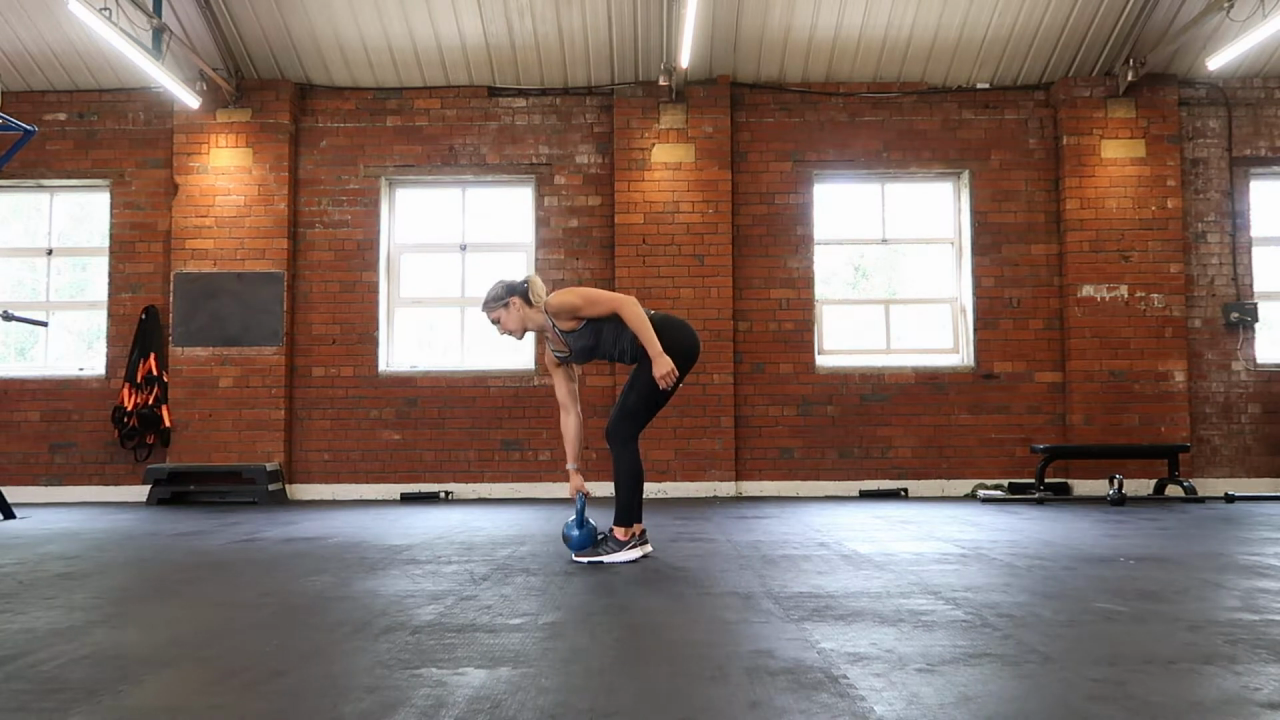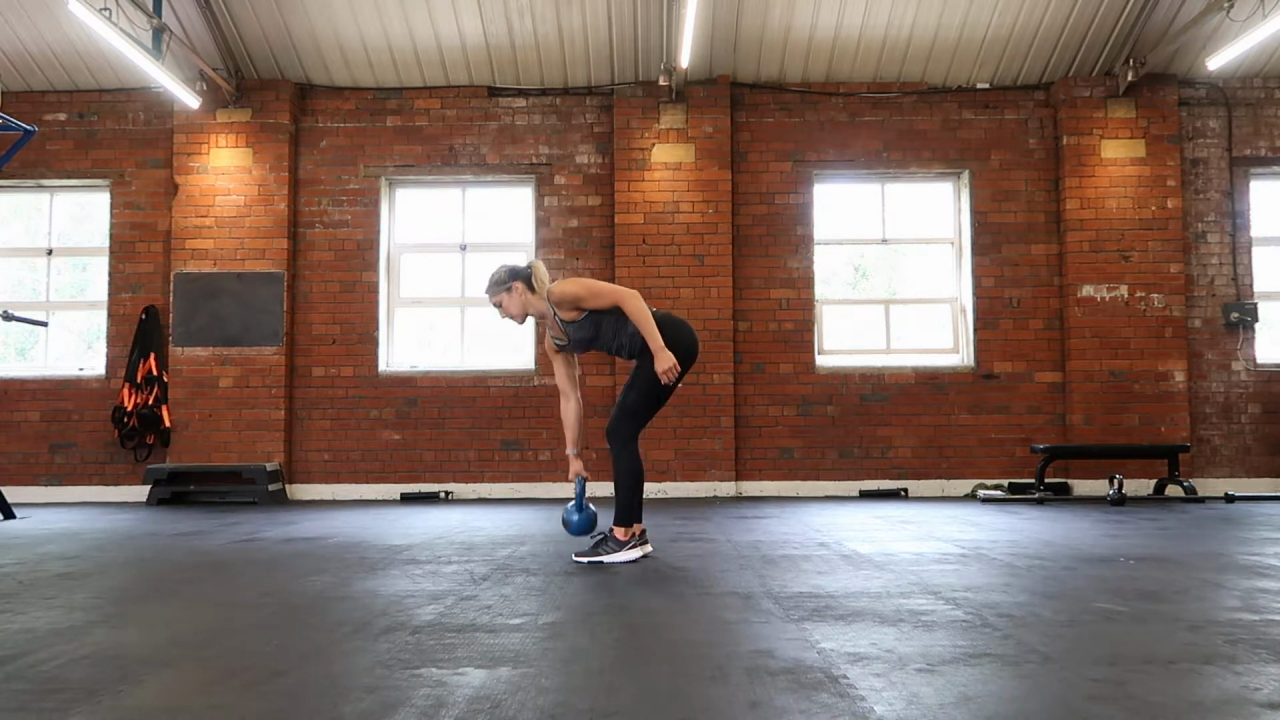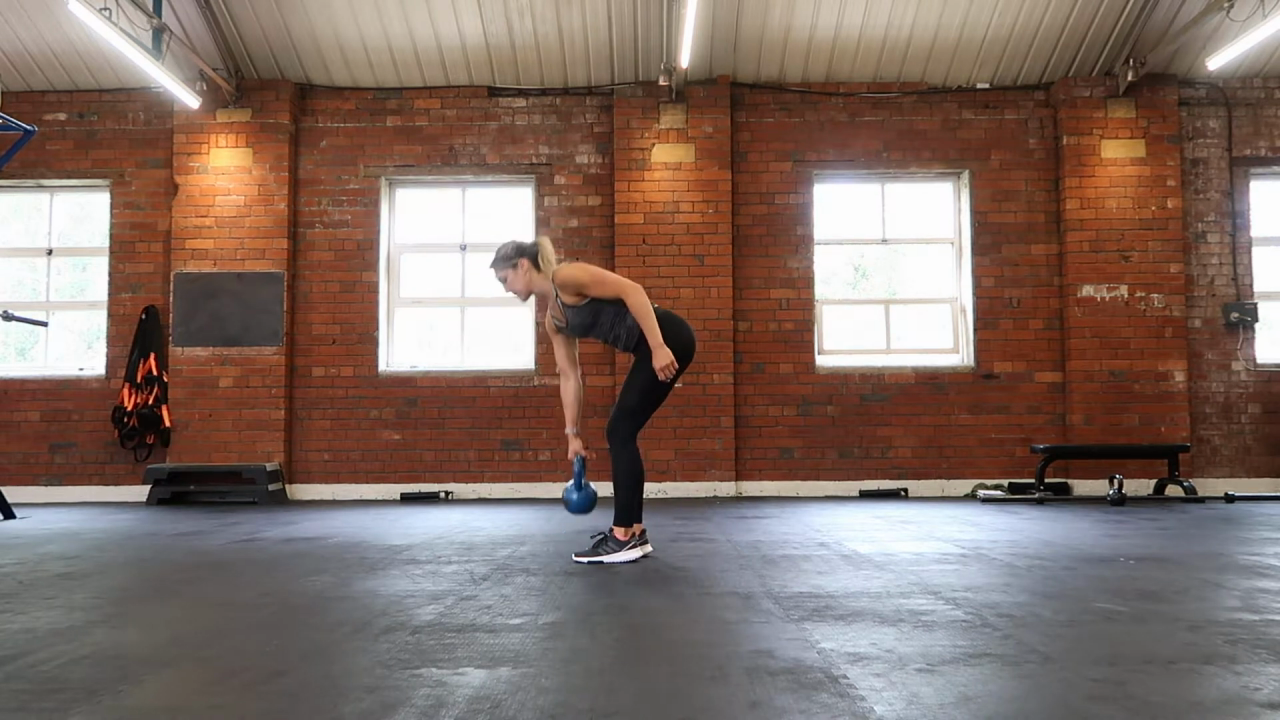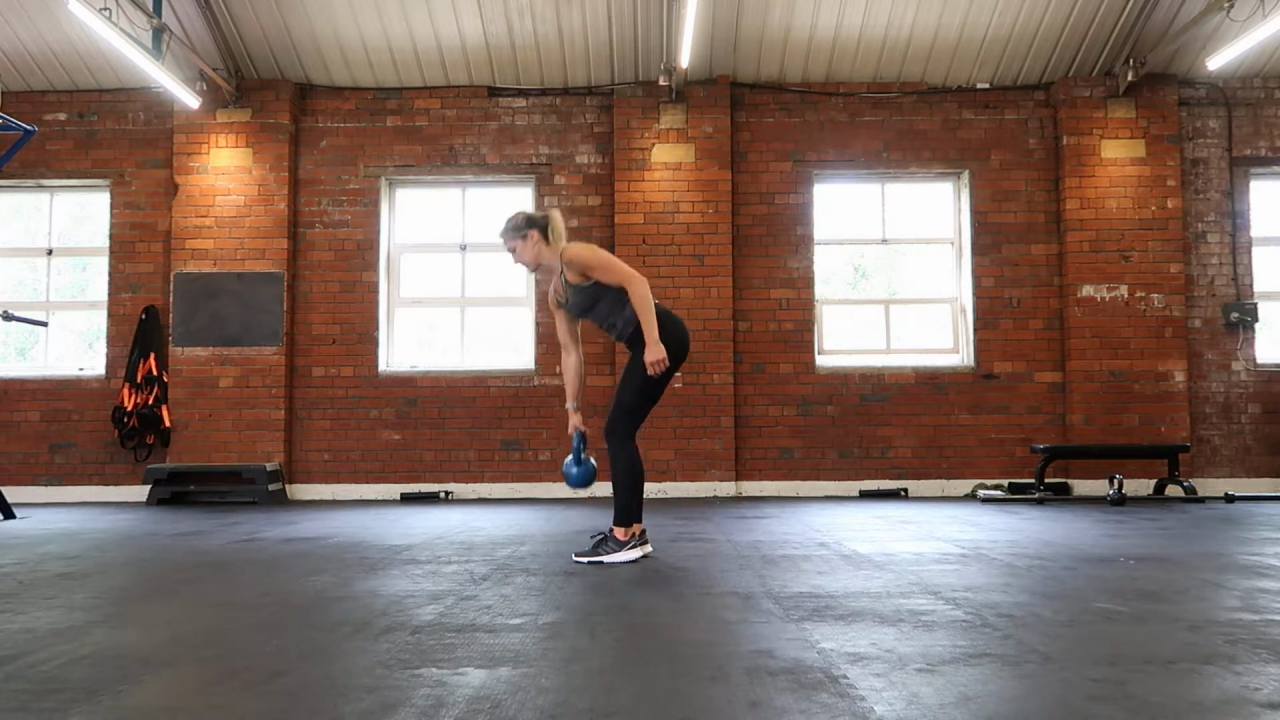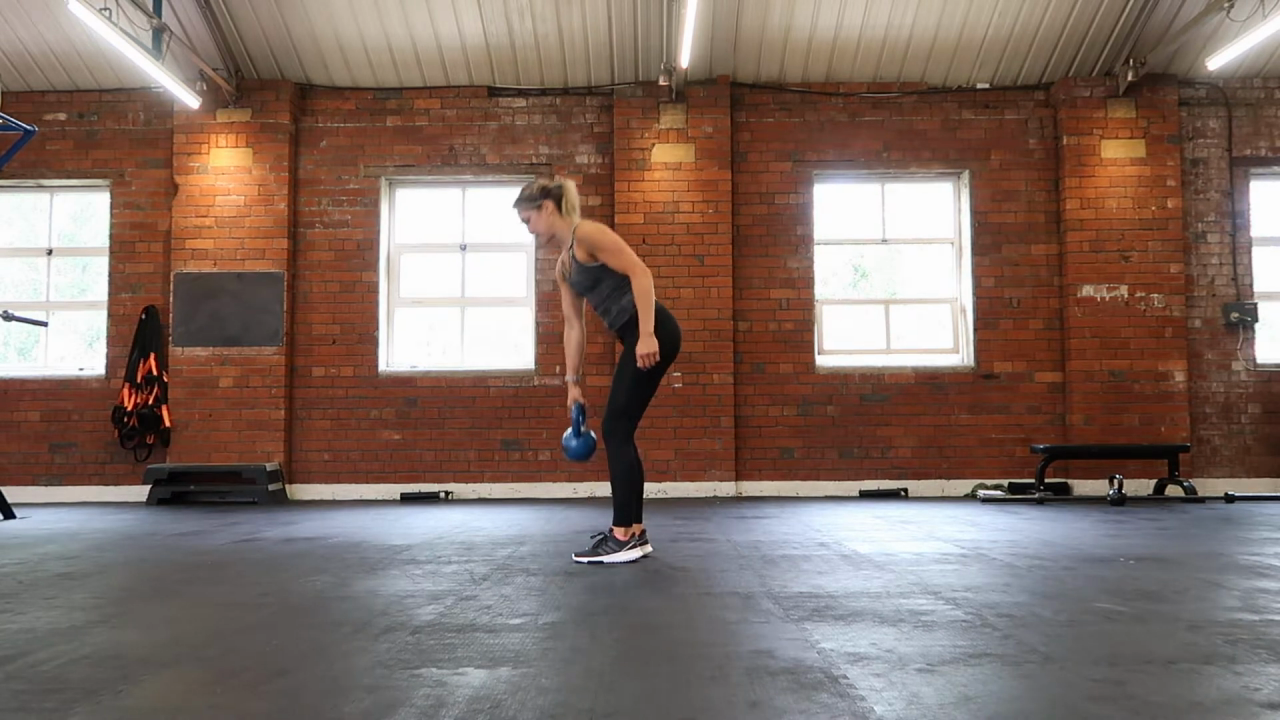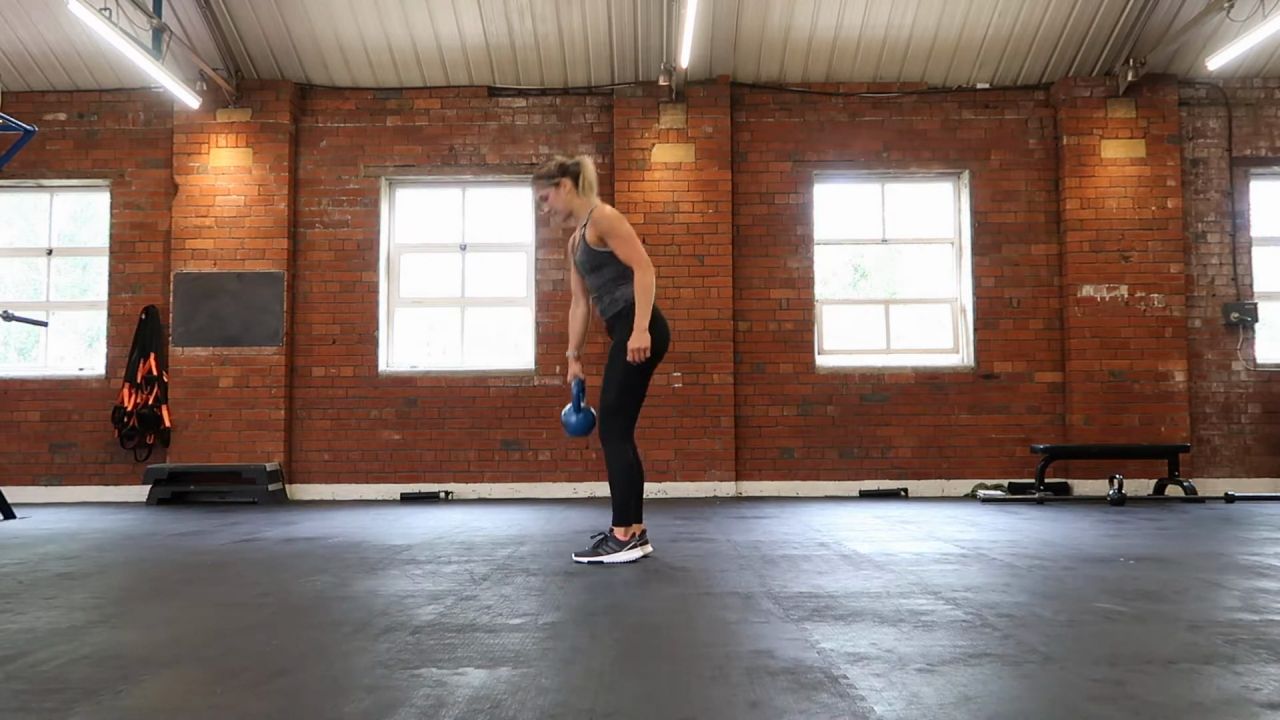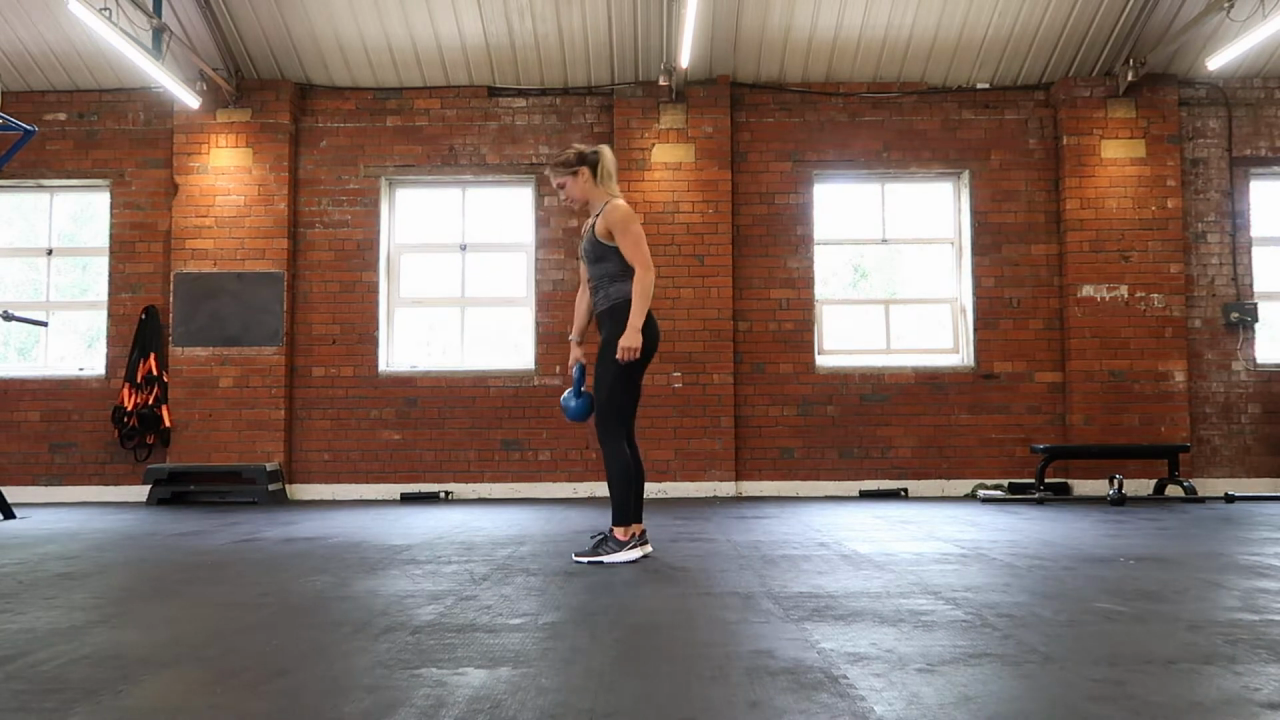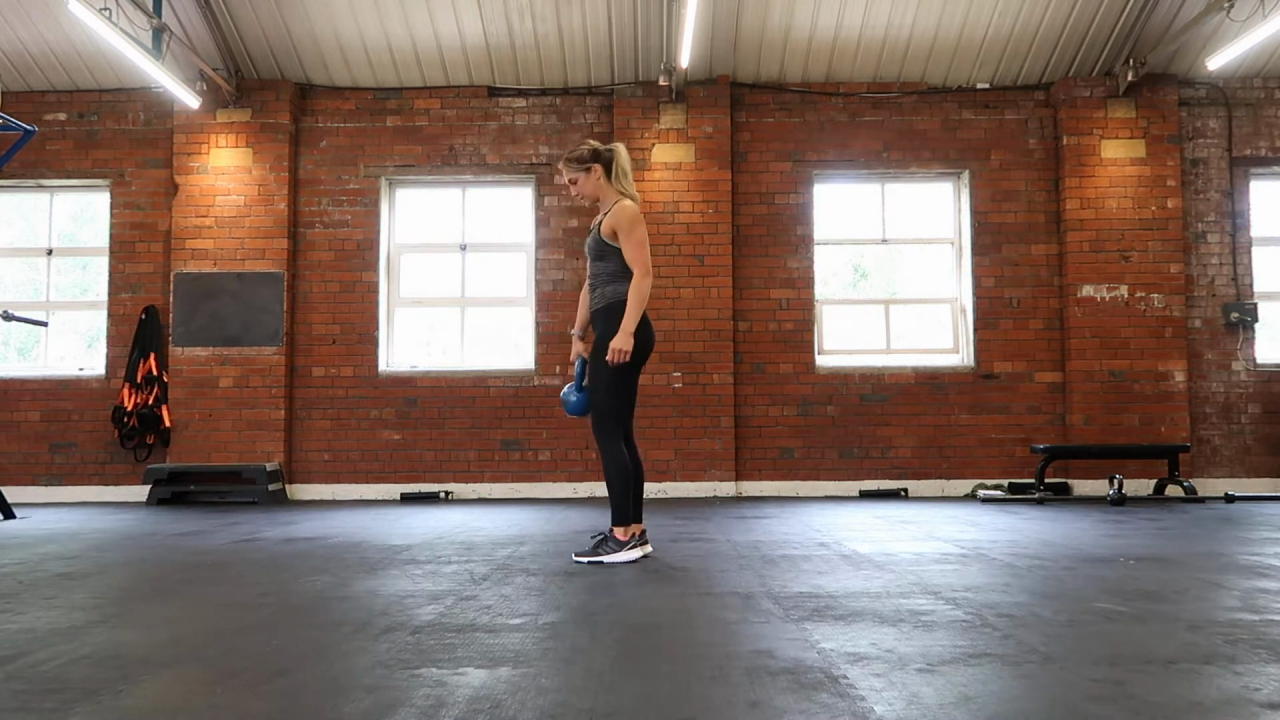
dt=0.1s
person 1, frame 1
left shoulder: (558, 304)
right shoulder: (553, 351)
left elbow: (626, 303)
right elbow: (569, 411)
left wrist: (659, 355)
right wrist: (574, 471)
left hip: (669, 343)
right hip: (655, 351)
left knee: (621, 433)
right knee: (620, 433)
left ankle: (624, 537)
right ankle: (634, 531)
person 1, frame 2
left shoulder: (560, 294)
right shoulder: (553, 338)
left elbow: (629, 296)
right elbow: (569, 397)
left wrist: (660, 351)
right wrist: (573, 455)
left hip: (670, 340)
right hip: (654, 349)
left knee: (621, 432)
right knee: (620, 433)
left ankle: (624, 537)
right ankle: (634, 531)
person 1, frame 3
left shoulder: (567, 276)
right shoulder: (553, 317)
left elbow: (632, 291)
right elbow: (569, 376)
left wrist: (658, 346)
right wrist: (573, 434)
left hip: (666, 338)
right hip: (649, 350)
left knee: (620, 433)
right knee: (620, 434)
left ankle: (624, 538)
right ankle: (634, 531)
person 1, frame 4
left shoulder: (573, 256)
right shoulder: (556, 292)
left elbow: (635, 281)
right elbow: (570, 351)
left wrist: (653, 341)
right wrist: (573, 409)
left hip: (662, 338)
right hip: (644, 343)
left knee: (618, 432)
right knee: (619, 433)
left ankle: (624, 537)
right ankle: (633, 531)
person 1, frame 5
left shoulder: (589, 234)
right shoulder: (564, 264)
left elbow: (640, 275)
right elbow: (573, 325)
left wrist: (647, 336)
right wrist: (573, 382)
left hip: (652, 332)
right hip: (637, 338)
left knee: (616, 432)
right knee: (618, 434)
left ankle: (624, 537)
right ankle: (634, 532)
person 1, frame 6
left shoulder: (602, 217)
right shoulder: (575, 240)
left elbow: (644, 268)
right elbow: (579, 302)
left wrist: (640, 329)
right wrist: (573, 357)
left hip: (639, 330)
right hip: (624, 332)
left knee: (612, 430)
right knee: (617, 431)
left ankle: (624, 537)
right ankle: (634, 530)
person 1, frame 7
left shoulder: (616, 211)
right shoulder: (590, 223)
left elbow: (644, 271)
right elbow: (587, 289)
left wrist: (634, 329)
right wrist: (575, 342)
left hip: (626, 331)
right hip: (615, 331)
left knee: (610, 431)
right knee: (619, 433)
left ankle: (624, 537)
right ankle: (634, 532)
person 1, frame 8
left shoulder: (624, 211)
right shoulder: (601, 219)
left elbow: (642, 275)
left wrist: (625, 332)
right wrist: (578, 335)
left hip: (622, 331)
right hip: (610, 330)
left knee: (607, 431)
right knee: (618, 433)
left ankle: (623, 536)
right ankle: (634, 531)
